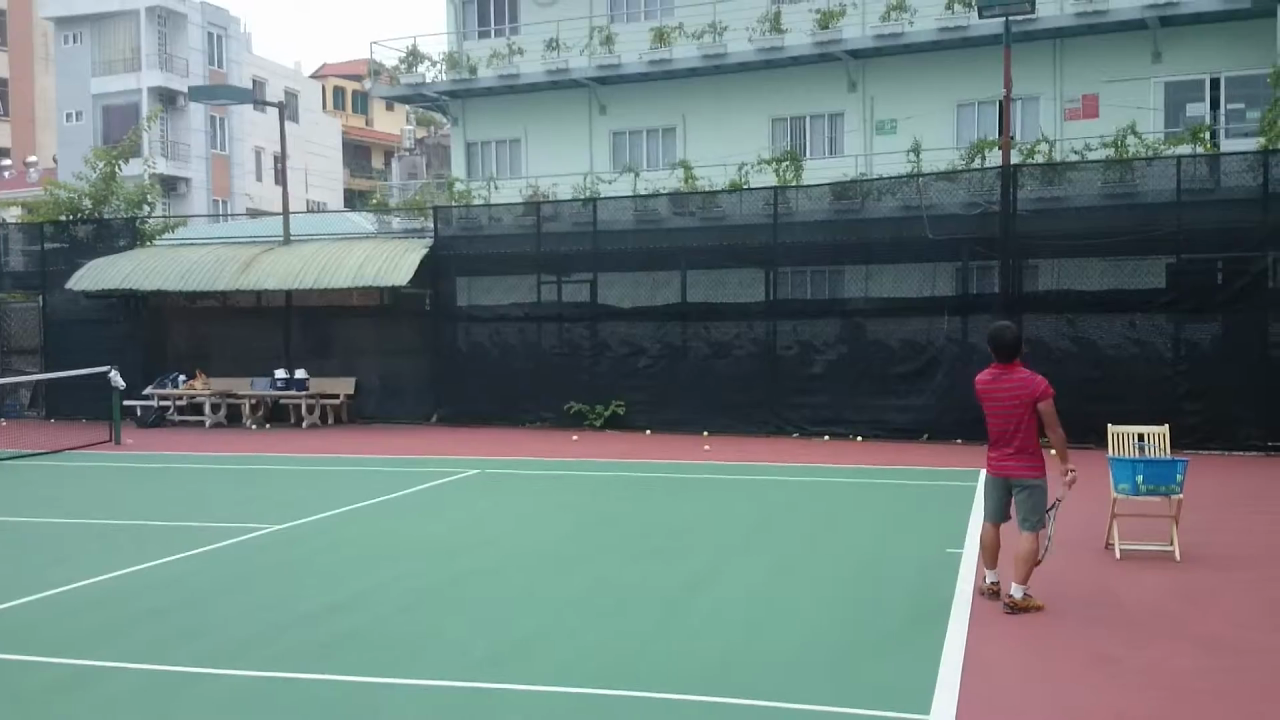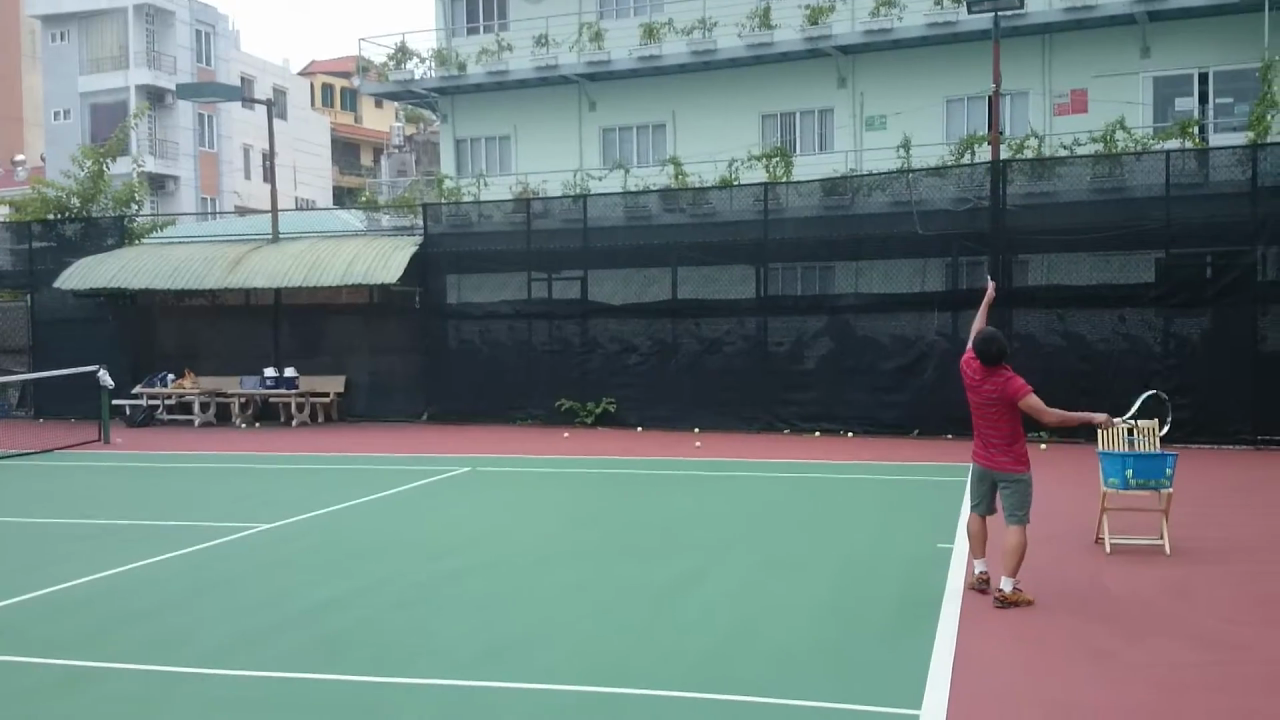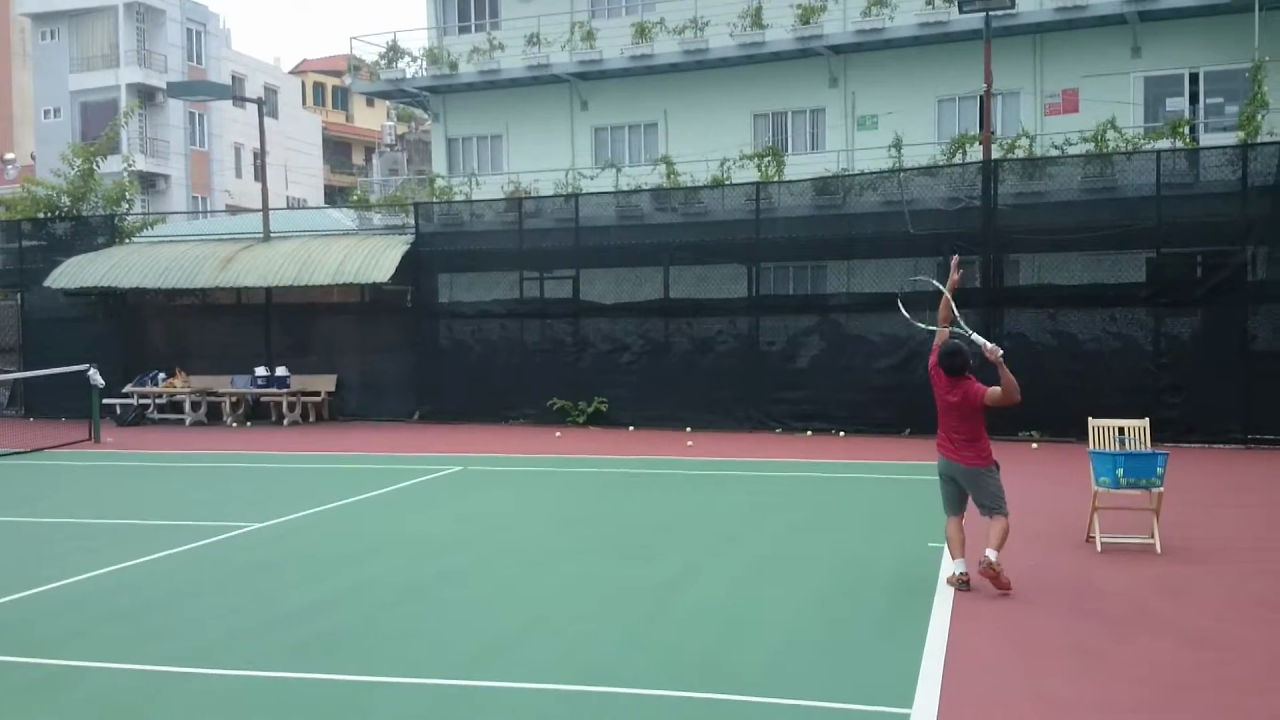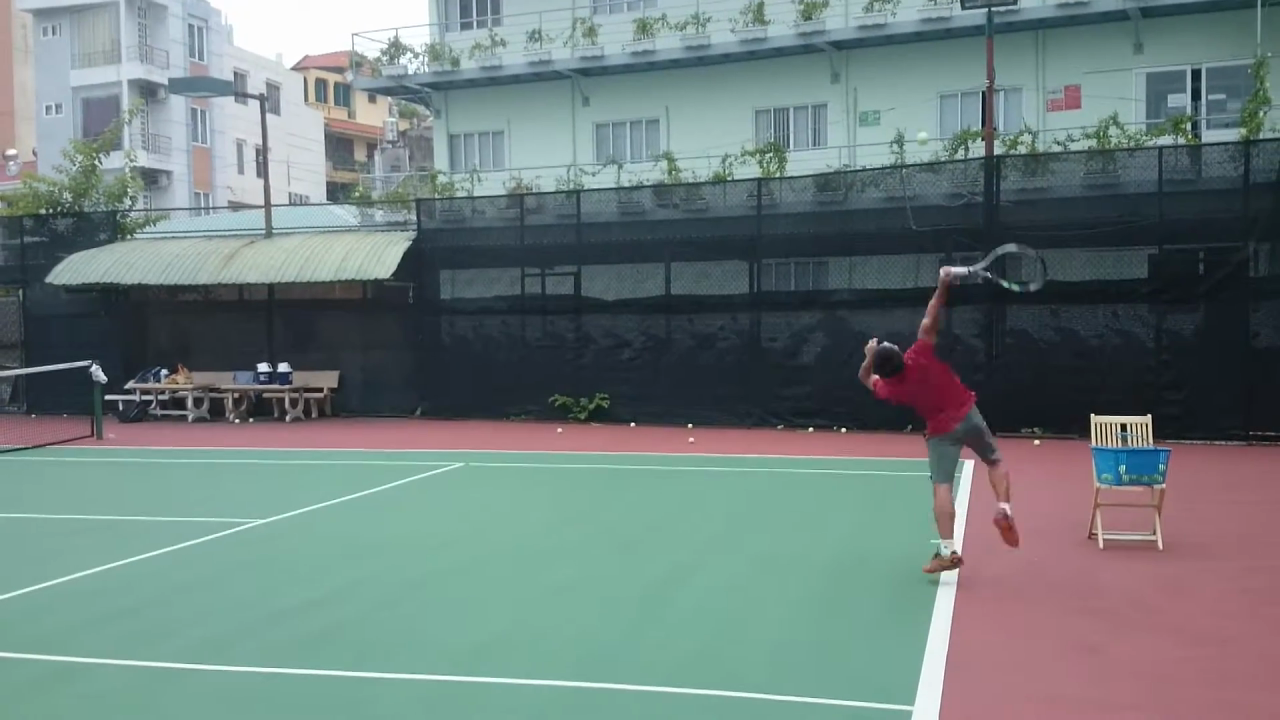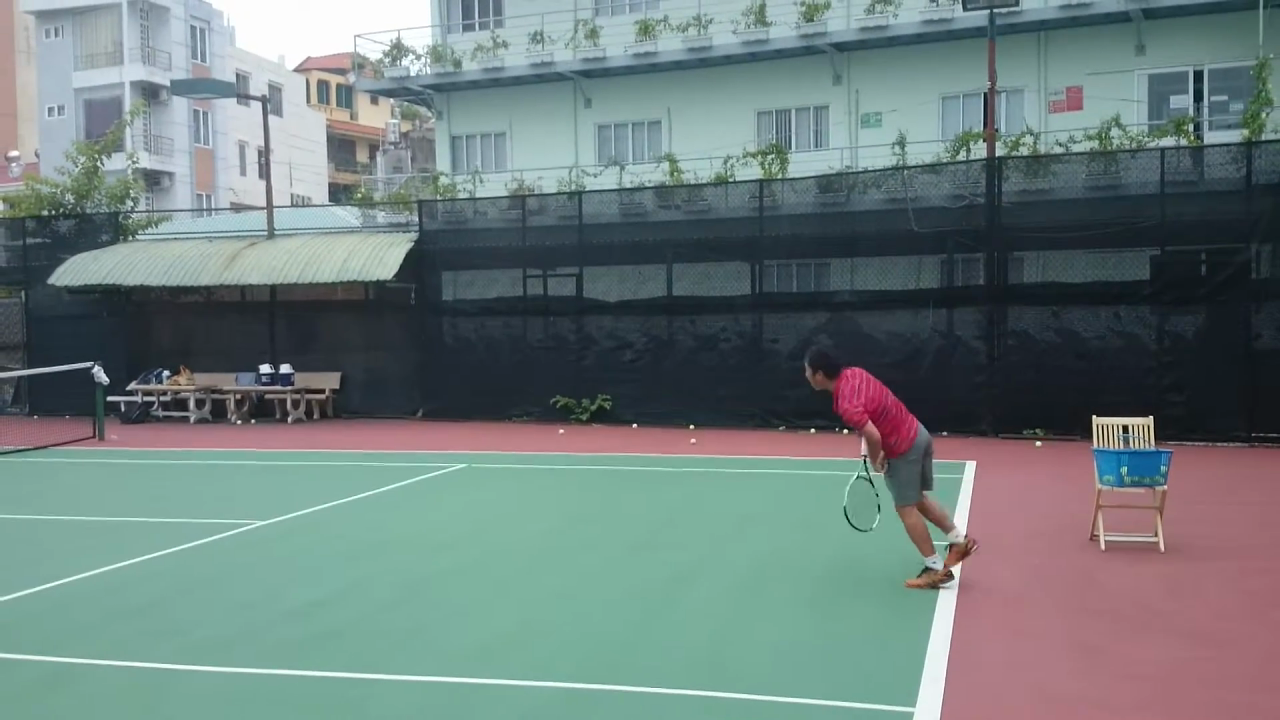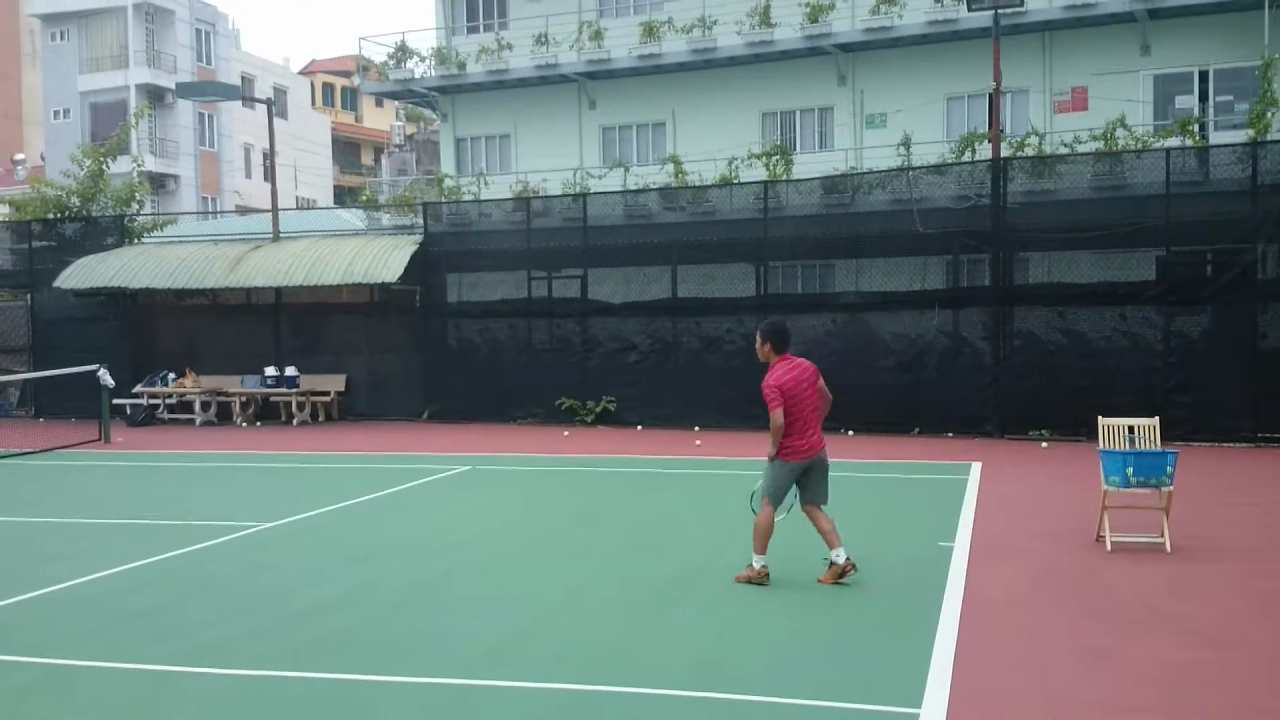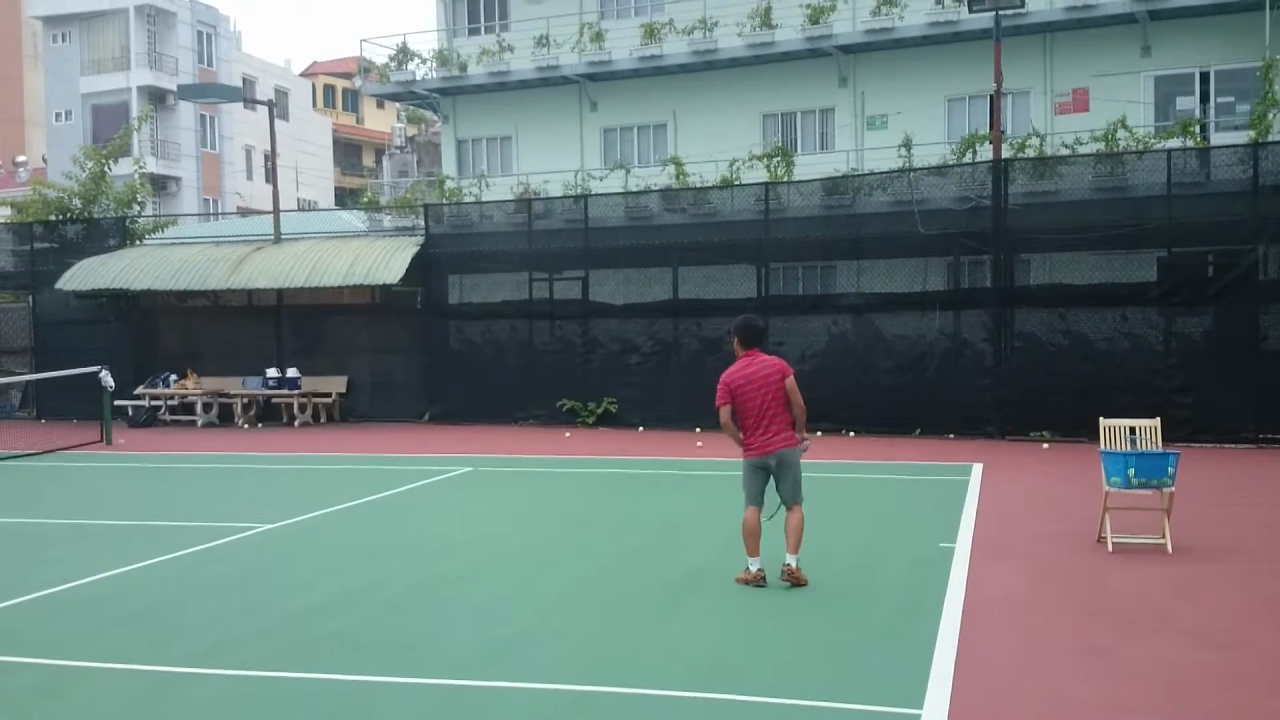
dt=0.5s
person 1, frame 1
left shoulder: (982, 381)
right shoulder: (1035, 384)
right elbow: (1054, 429)
right wrist: (1066, 463)
left hip: (996, 468)
right hip: (1028, 471)
left knee: (992, 523)
right knee: (1028, 531)
left ankle: (991, 582)
right ankle: (1017, 595)
person 1, frame 2
left shoulder: (968, 369)
right shoulder: (1012, 385)
left elbow: (974, 333)
right elbow: (1048, 416)
left wrist: (987, 298)
right wrist: (1091, 417)
left hip: (982, 462)
right hip: (1013, 467)
left knee: (977, 513)
right knee: (1015, 524)
left ankle: (980, 573)
right ankle: (1007, 589)
person 1, frame 3
left shoulder: (937, 372)
right shoulder: (974, 391)
left elbow: (942, 325)
right elbow: (1013, 397)
left wrist: (950, 284)
right wrist: (999, 363)
left hip: (947, 461)
right hip: (977, 464)
left knee: (954, 517)
right knee: (999, 515)
left ankle: (960, 572)
right ankle: (990, 558)
person 1, frame 4
left shoulder: (890, 389)
right shoulder: (917, 358)
left elbow: (866, 379)
right elbow: (928, 321)
left wrist: (869, 357)
right wrist: (942, 286)
left hip: (943, 431)
right hip: (968, 414)
left knee: (942, 490)
right knee: (994, 462)
left ankle: (948, 551)
right ankle: (1003, 511)
person 1, frame 5
left shoulder: (846, 405)
right shoulder: (855, 373)
left elbow: (874, 437)
left wrist: (875, 459)
left hip: (901, 448)
right hip: (918, 434)
left knee: (906, 508)
right knee: (918, 499)
left ankle: (937, 568)
right ankle: (959, 540)
person 1, frame 6
left shoulder: (772, 381)
right shoulder: (807, 366)
left elbow: (778, 422)
right elbow: (827, 399)
left wrist: (773, 447)
left hip: (789, 454)
right hip: (816, 450)
left knee: (766, 505)
right knee: (813, 507)
left ankle: (759, 567)
right ankle: (841, 559)
person 1, frame 7
left shoulder: (728, 377)
right shoulder: (779, 365)
left elbow: (725, 419)
right elbow: (798, 405)
left wrist: (742, 441)
right wrist: (801, 431)
left hip: (754, 453)
right hip: (785, 448)
left knee: (752, 508)
right knee: (794, 506)
left ankle: (754, 569)
right ankle: (791, 565)
